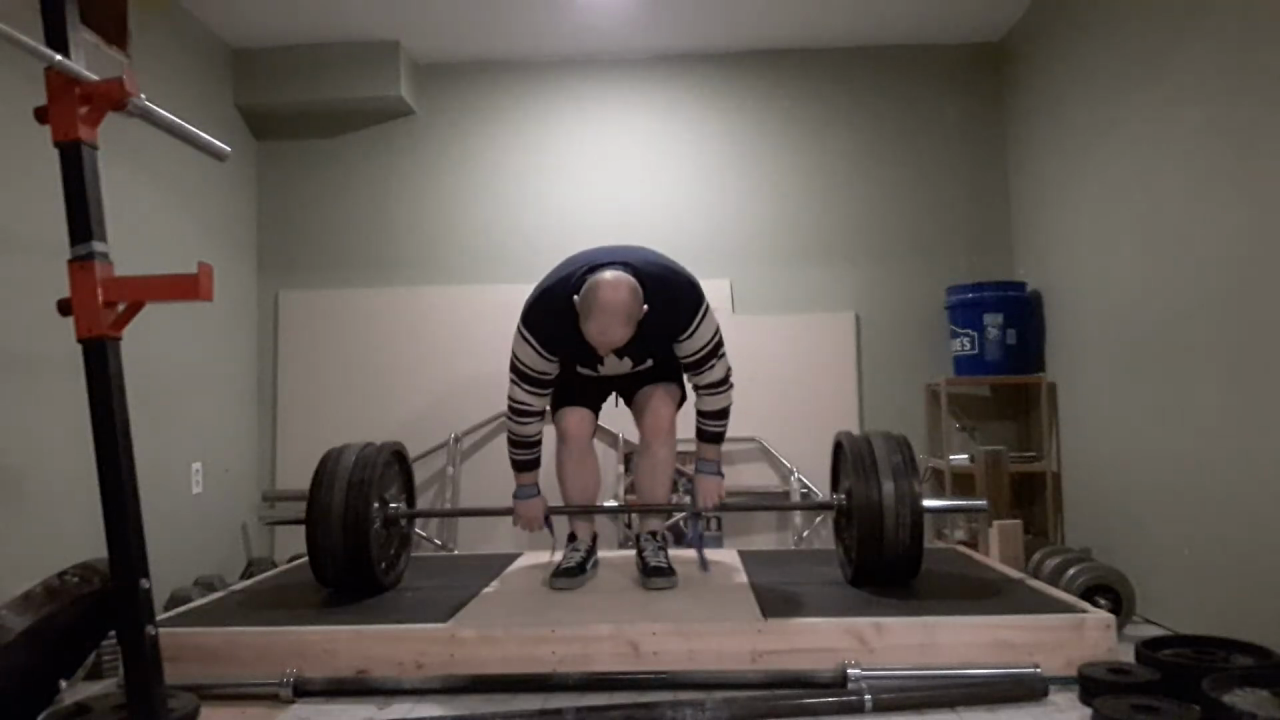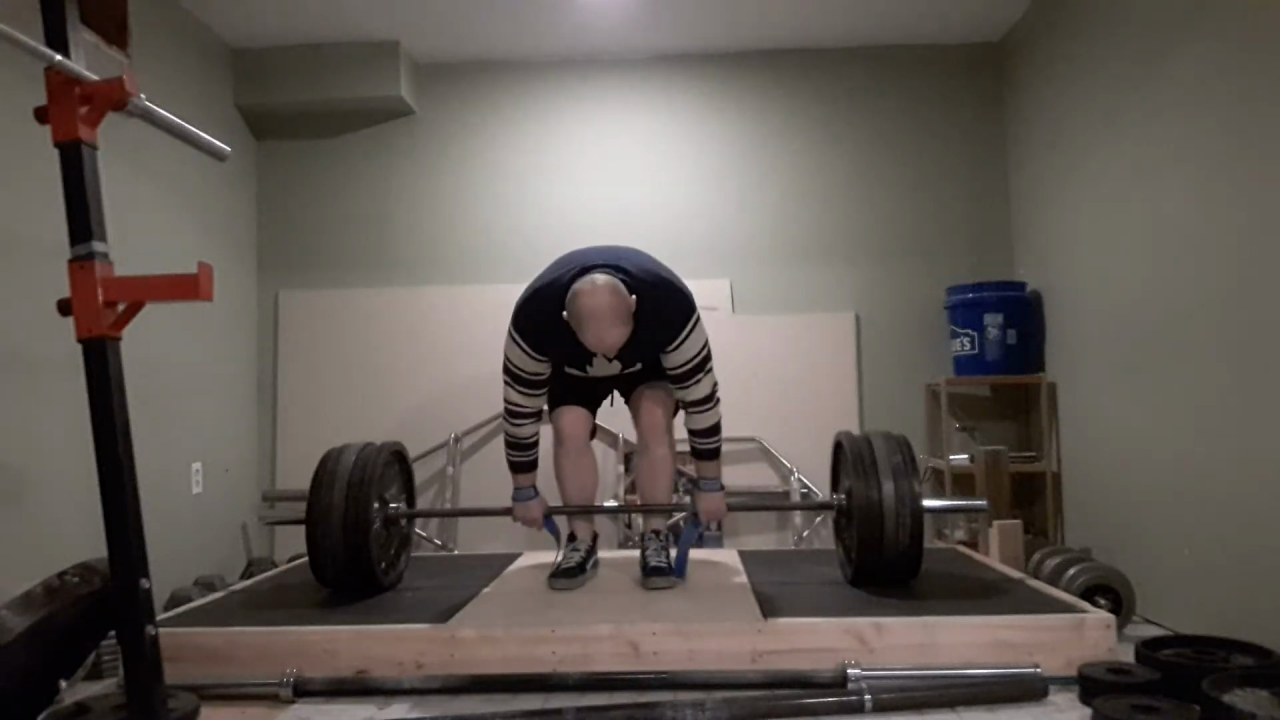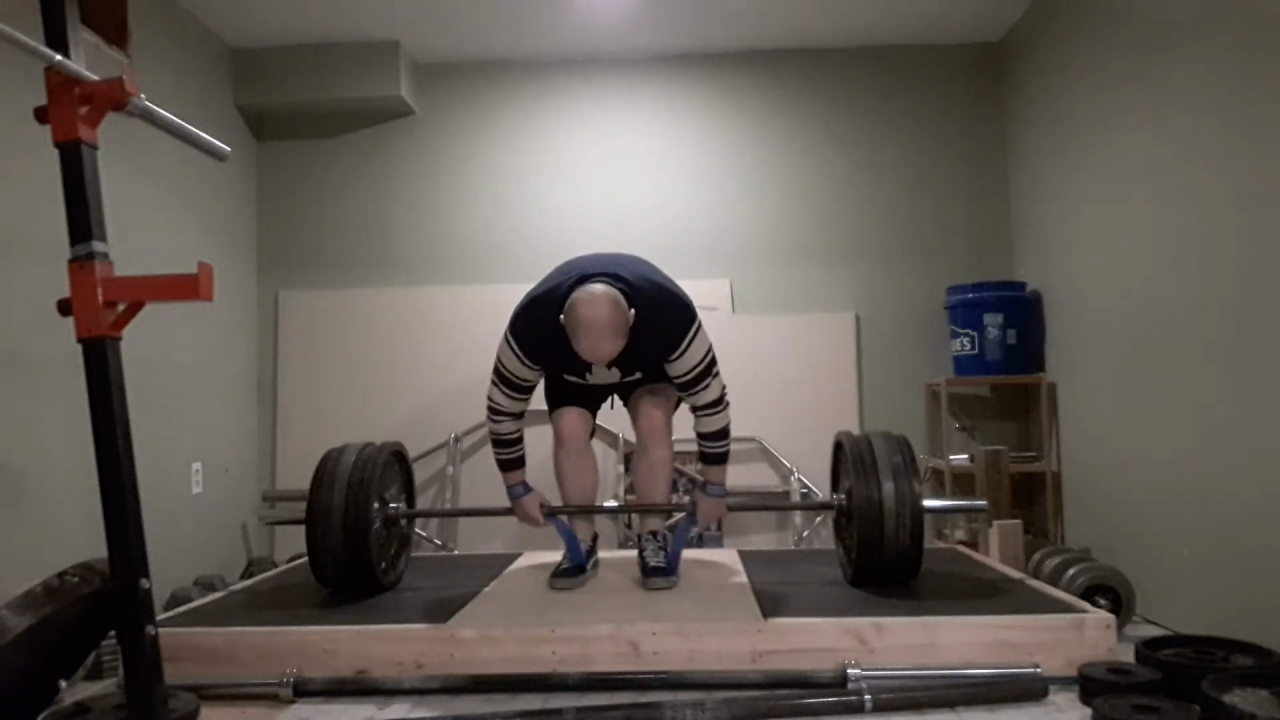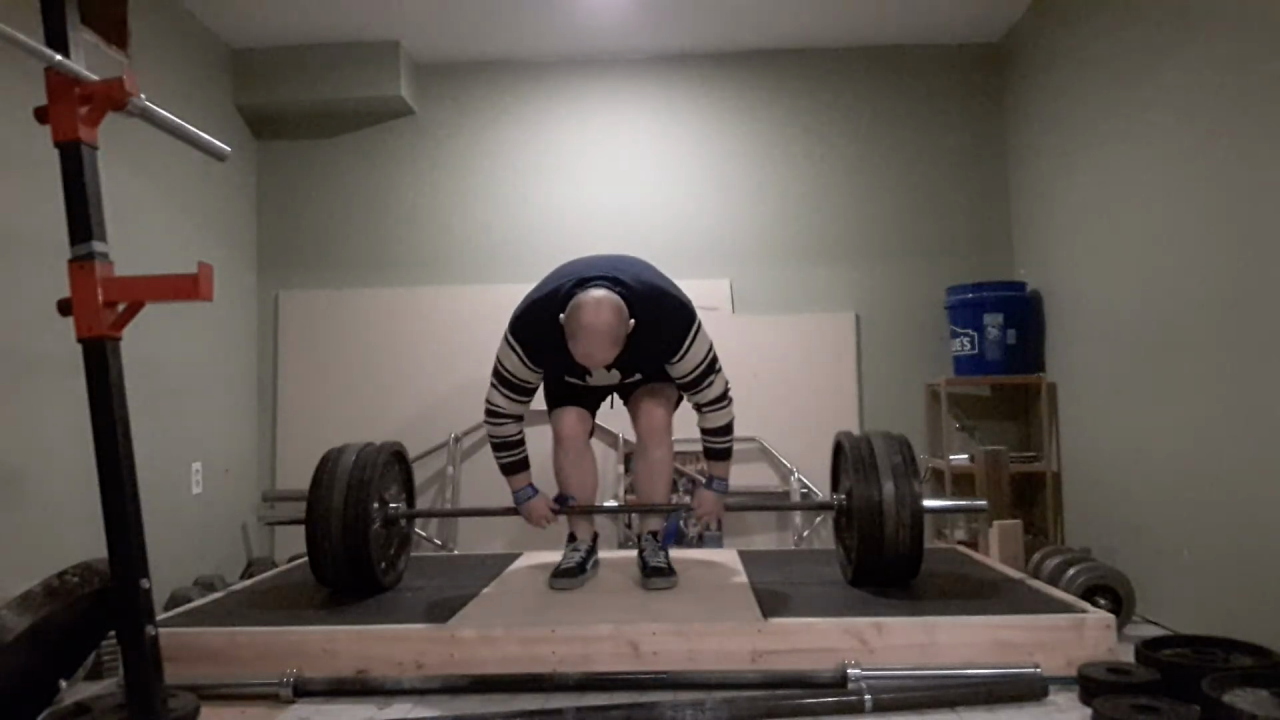
dt=0.3s
person 1, frame 1
left shoulder: (679, 296)
right shoulder: (544, 313)
left elbow: (714, 381)
right elbow: (525, 406)
left wrist: (709, 469)
right wrist: (526, 489)
left hip: (653, 358)
left knee: (659, 421)
right knee: (573, 430)
left ankle: (651, 540)
right ankle: (582, 541)
person 1, frame 2
left shoulder: (669, 303)
right shoulder: (534, 314)
left elbow: (700, 397)
right elbow: (521, 407)
left wrist: (709, 484)
right wrist: (525, 491)
left hip: (647, 358)
left knee: (655, 420)
right knee: (570, 429)
left ankle: (655, 539)
right ankle: (582, 541)
person 1, frame 3
left shoulder: (670, 313)
right shoulder: (532, 321)
left elbow: (711, 401)
right elbow: (503, 408)
left wrist: (714, 489)
right wrist: (517, 489)
left hip: (649, 361)
left knee: (654, 422)
right knee: (569, 430)
left ankle: (653, 540)
right ankle: (582, 542)
person 1, frame 4
left shoulder: (670, 314)
right shoulder: (532, 323)
left elbow: (715, 399)
right elbow: (502, 411)
left wrist: (716, 484)
right wrist: (524, 491)
left hip: (648, 360)
left knee: (654, 422)
right knee: (568, 430)
left ankle: (653, 540)
right ankle: (582, 541)
